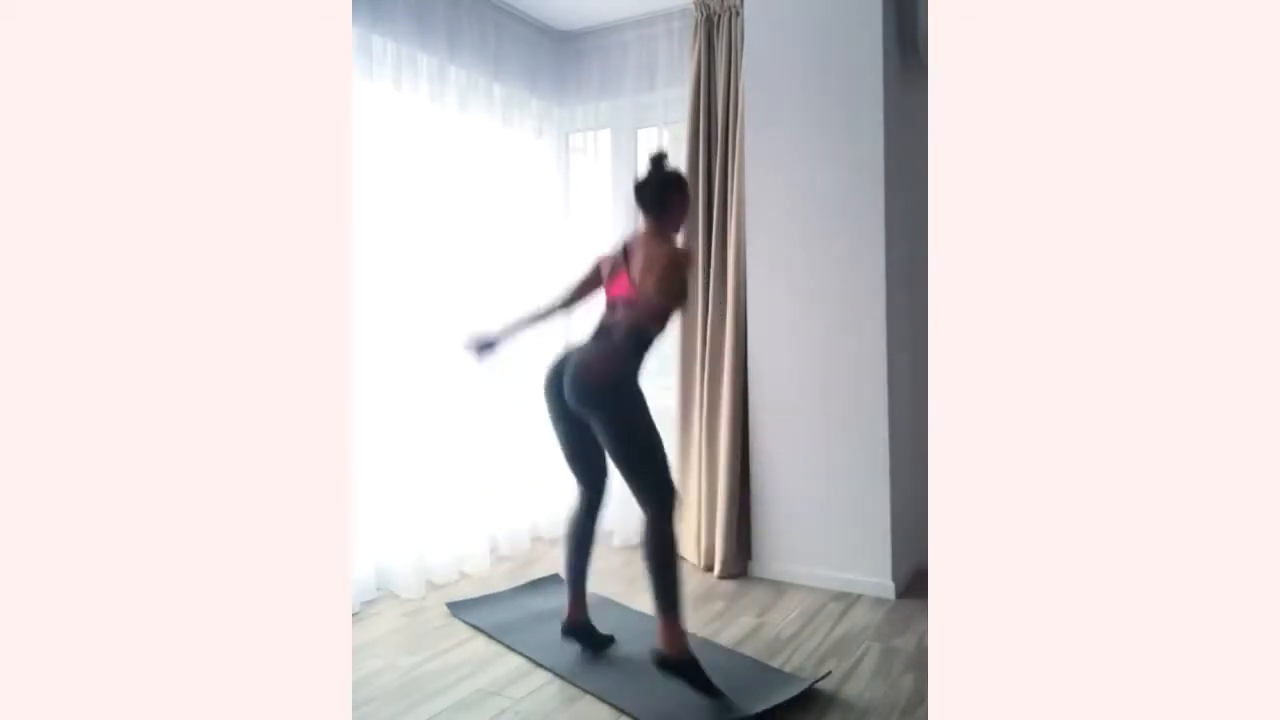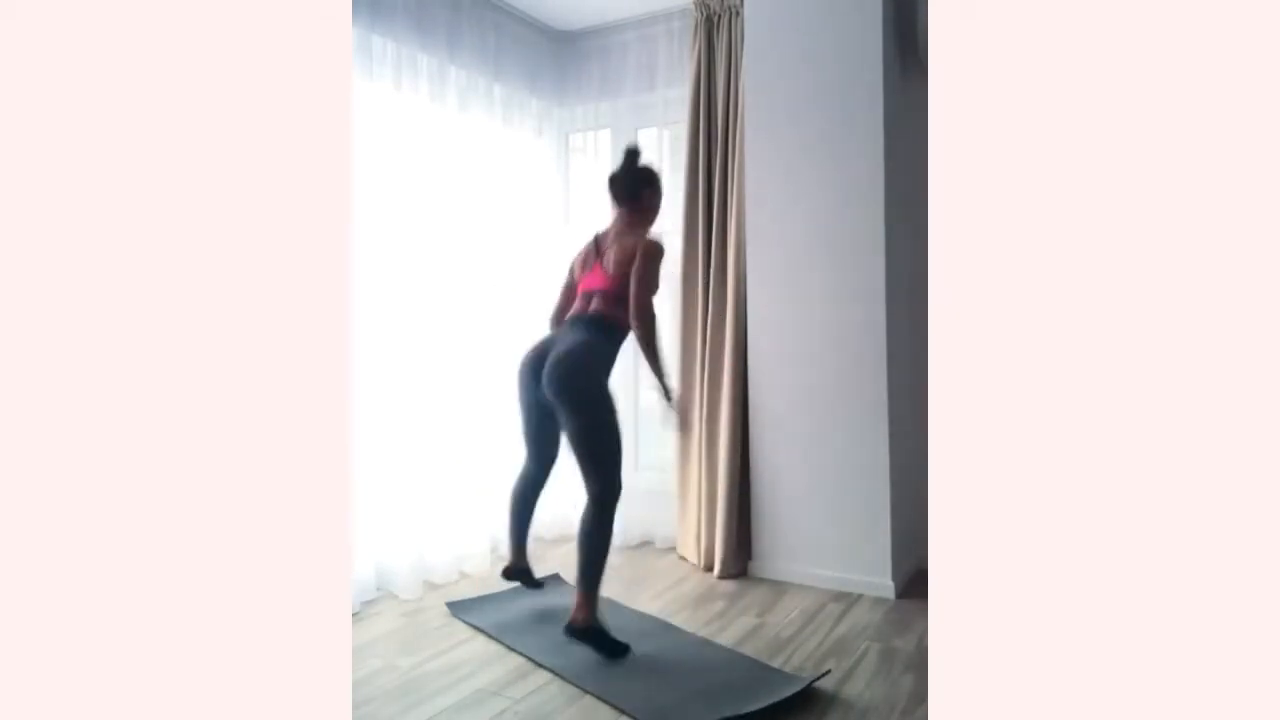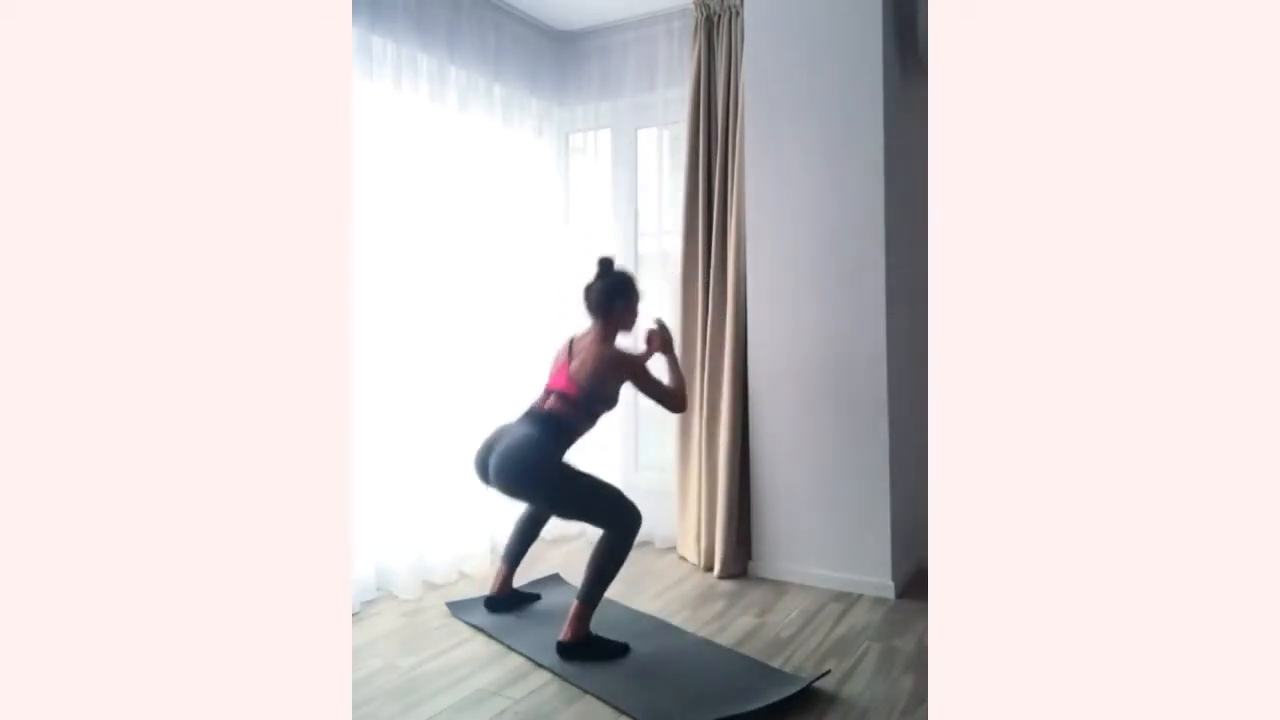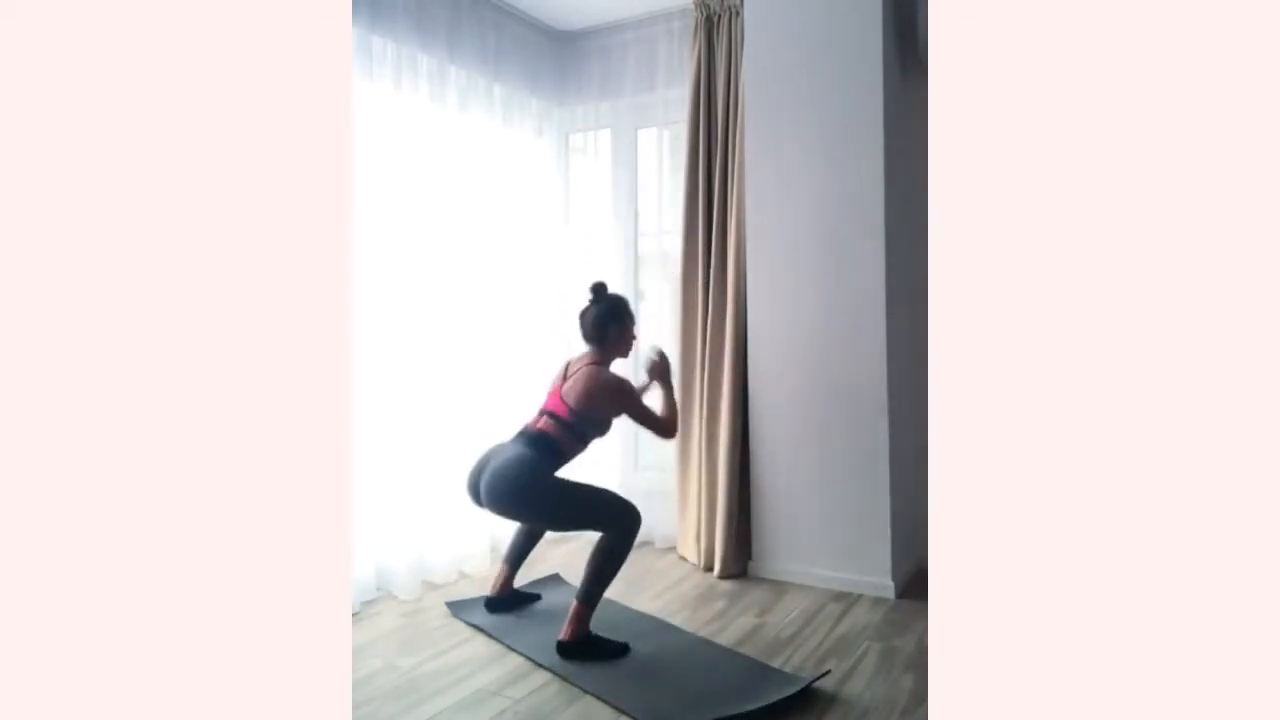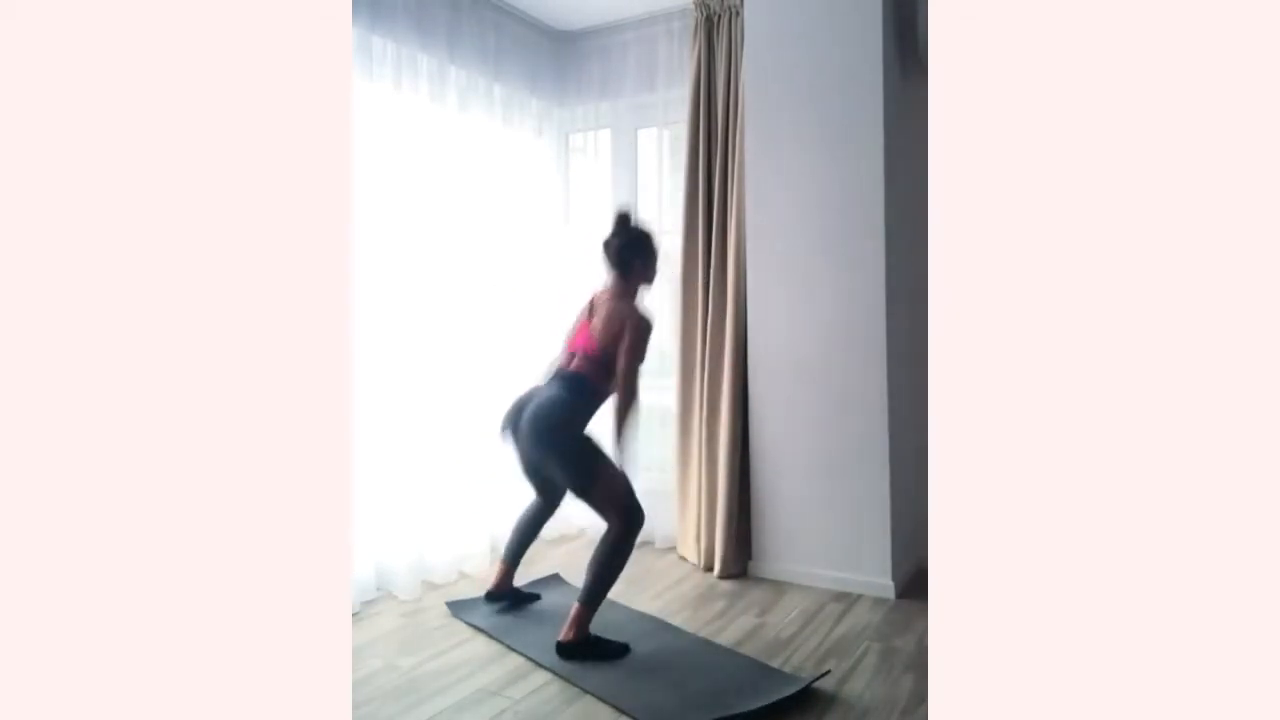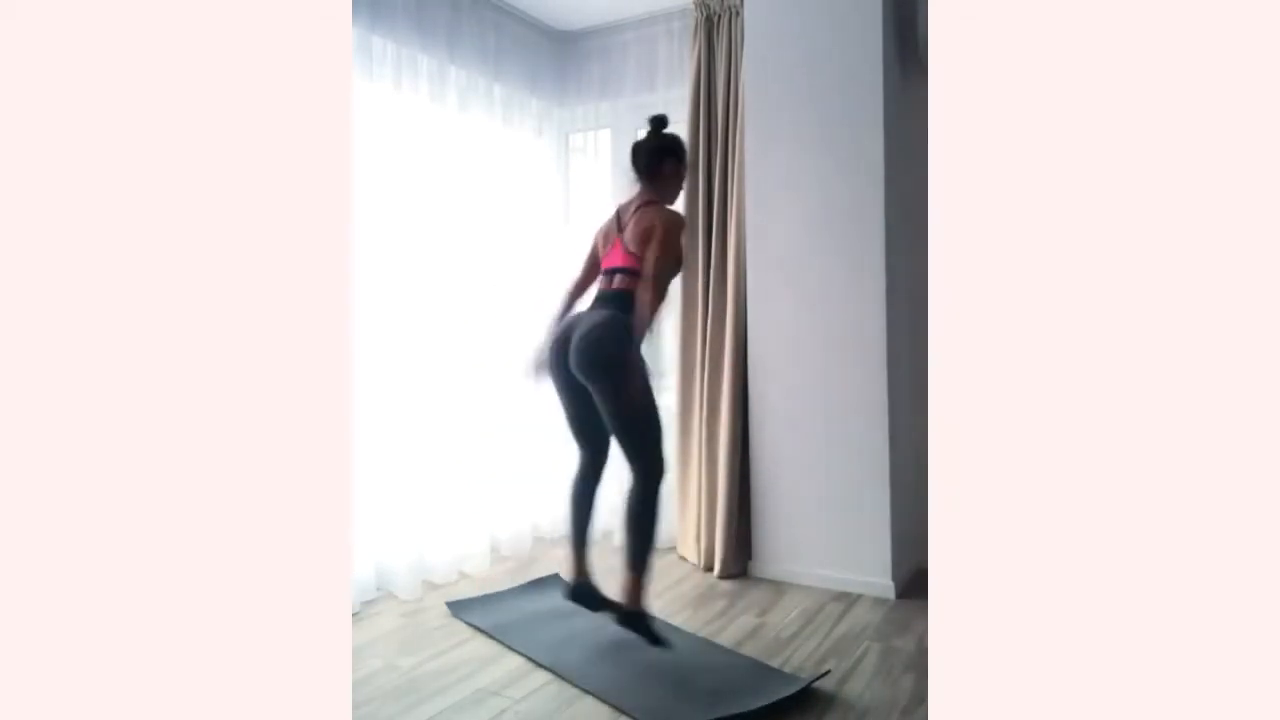
dt=0.2s
person 1, frame 1
left shoulder: (614, 256)
right shoulder: (674, 255)
left elbow: (561, 302)
right elbow: (648, 306)
left wrist: (502, 334)
right wrist: (613, 348)
left hip: (564, 372)
right hip: (603, 380)
left knee: (591, 491)
right knee: (659, 504)
left ankle: (576, 615)
right ankle: (672, 645)
person 1, frame 2
left shoulder: (590, 246)
right shoulder: (646, 250)
right elbow: (638, 319)
right wrist: (665, 386)
left hip: (542, 357)
right hip: (576, 373)
left knee: (539, 462)
right knee: (604, 492)
left ankle: (515, 561)
right ankle: (583, 617)
person 1, frame 3
left shoulder: (573, 344)
right shoulder: (616, 358)
right elbow: (677, 402)
left wrist: (645, 356)
right wrist: (669, 354)
left hip: (494, 450)
right hip: (524, 462)
left knee: (545, 498)
right knee: (623, 519)
left ankle: (500, 589)
right ankle: (575, 633)
person 1, frame 4
left shoulder: (571, 367)
right shoulder: (610, 385)
right elbow: (666, 427)
left wrist: (642, 388)
right wrist: (664, 381)
left hip: (486, 471)
right hip: (514, 482)
left knee: (546, 506)
right knee: (624, 520)
left ankle: (501, 589)
right ankle: (575, 634)
person 1, frame 5
left shoulder: (590, 307)
right shoulder: (633, 322)
right elbow: (624, 389)
right wrist: (611, 468)
left hip: (523, 411)
right hip: (553, 422)
left knee: (550, 496)
right knee: (628, 518)
left ankle: (502, 583)
right ankle: (575, 634)
person 1, frame 6
left shoulder: (613, 219)
right shoulder: (668, 221)
right elbow: (651, 288)
left wrist: (558, 336)
right wrist: (633, 349)
left hip: (574, 338)
right hip: (607, 348)
left knee: (593, 459)
right knee: (649, 470)
left ankle: (579, 578)
right ankle: (632, 601)
